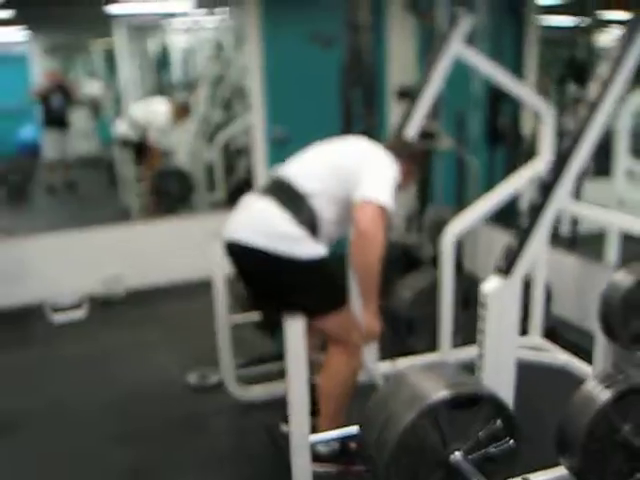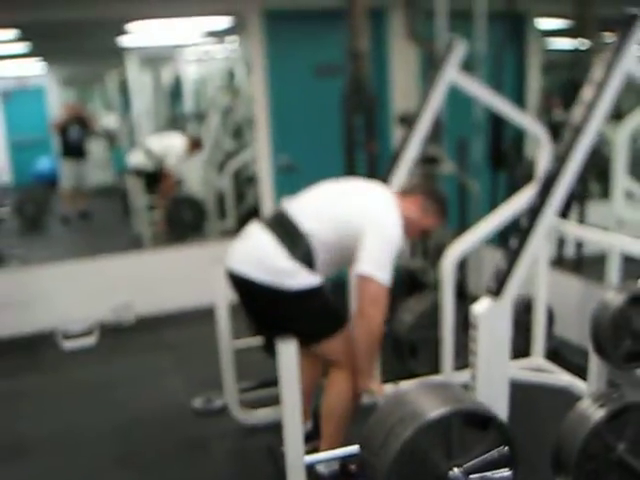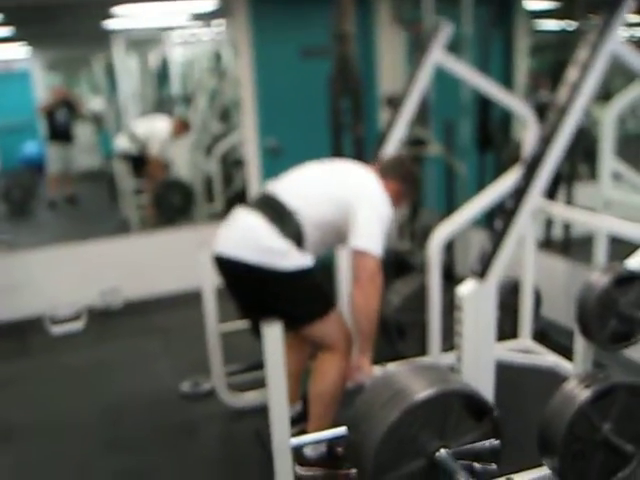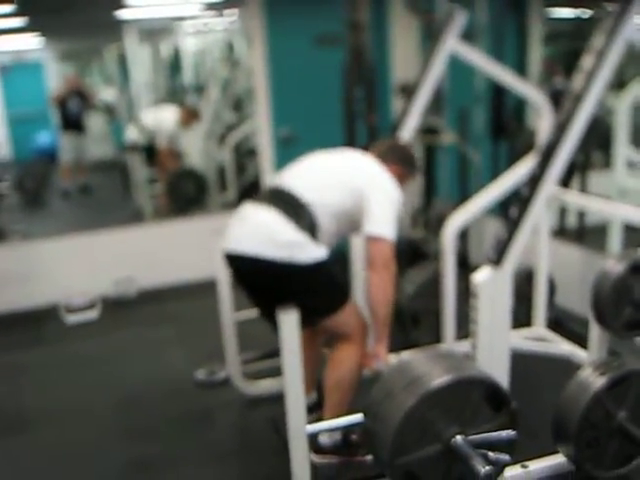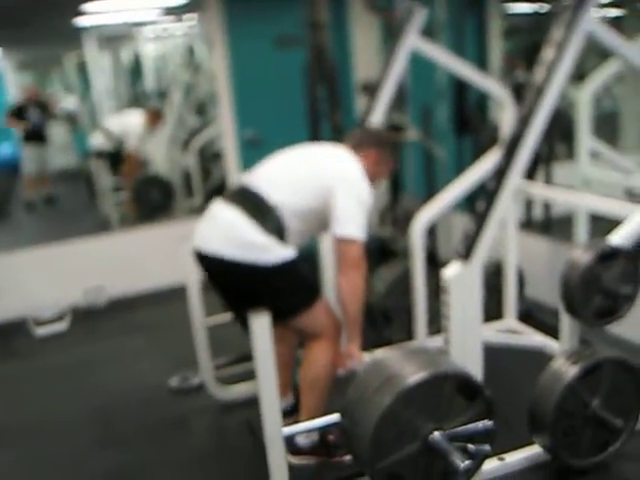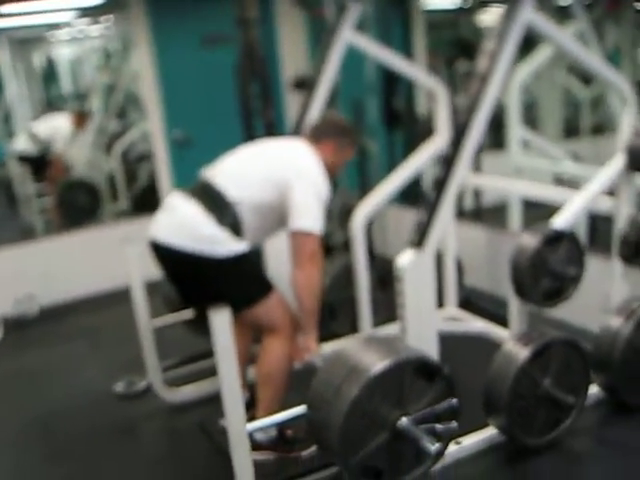
dt=0.7s
person 1, frame 1
left shoulder: (354, 151)
right shoulder: (382, 163)
right elbow: (368, 229)
right wrist: (370, 311)
left hip: (240, 231)
right hip: (281, 242)
left knee: (307, 321)
right knee: (346, 340)
right ankle: (327, 447)
person 1, frame 2
left shoulder: (371, 194)
right shoulder: (386, 222)
right elbow: (369, 309)
right wrist: (367, 378)
left hip: (244, 256)
right hip: (276, 272)
left knee: (313, 344)
right knee: (346, 360)
person 1, frame 3
left shoulder: (344, 171)
right shoulder: (374, 199)
right elbow: (367, 281)
right wrist: (364, 356)
left hip: (229, 244)
right hip: (268, 255)
left knee: (298, 329)
right knee: (336, 344)
right ankle: (314, 452)
person 1, frame 4
left shoulder: (336, 160)
right shoulder: (383, 184)
right elbow: (380, 267)
right wrist: (381, 344)
left hip: (238, 242)
right hip: (283, 250)
left knee: (311, 320)
right knee: (351, 333)
left ankle: (305, 407)
right ankle: (329, 439)
person 1, frame 5
left shoulder: (316, 154)
right shoulder: (353, 181)
right elbow: (351, 265)
right wrist: (354, 343)
left hip: (210, 237)
right hip: (249, 249)
left knee: (285, 317)
right knee: (324, 331)
left ankle: (284, 408)
right ankle: (306, 440)
person 1, frame 6
left shoulder: (276, 150)
right shoulder: (310, 174)
right elbow: (307, 260)
right wrist: (310, 335)
left hip: (166, 231)
right hip: (203, 243)
left knee: (242, 312)
right knee: (280, 326)
right ankle: (264, 434)
